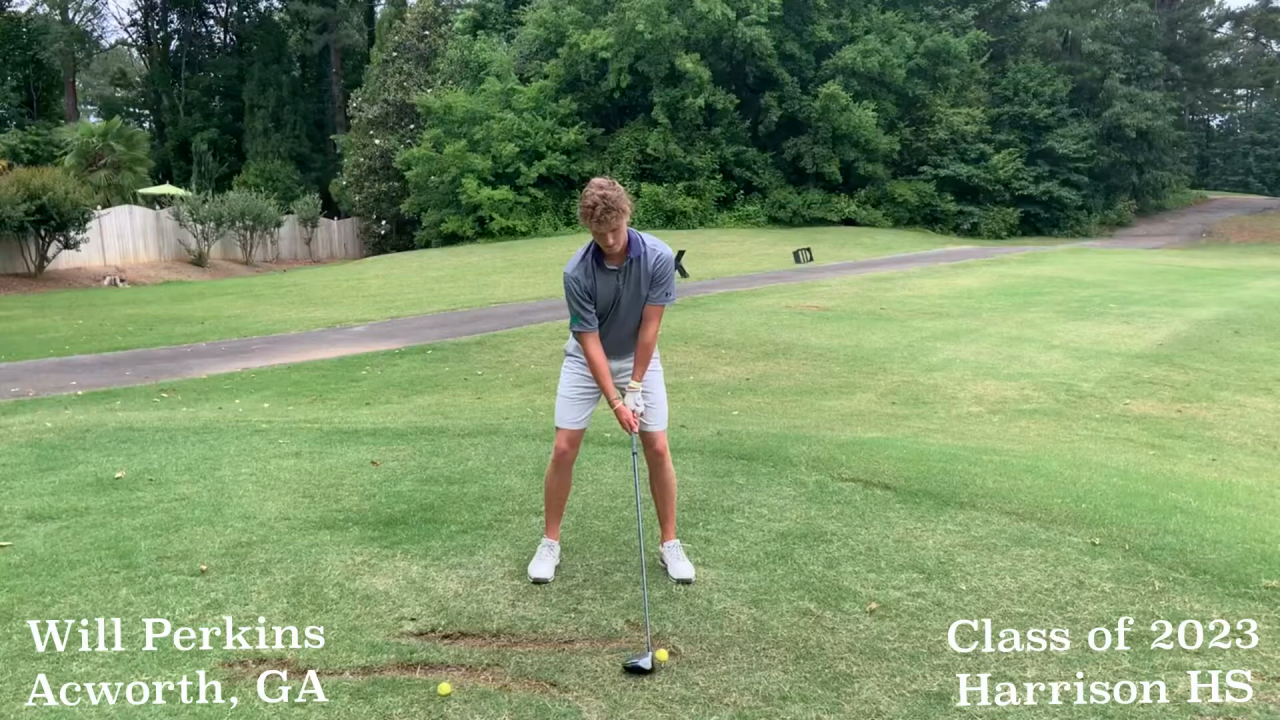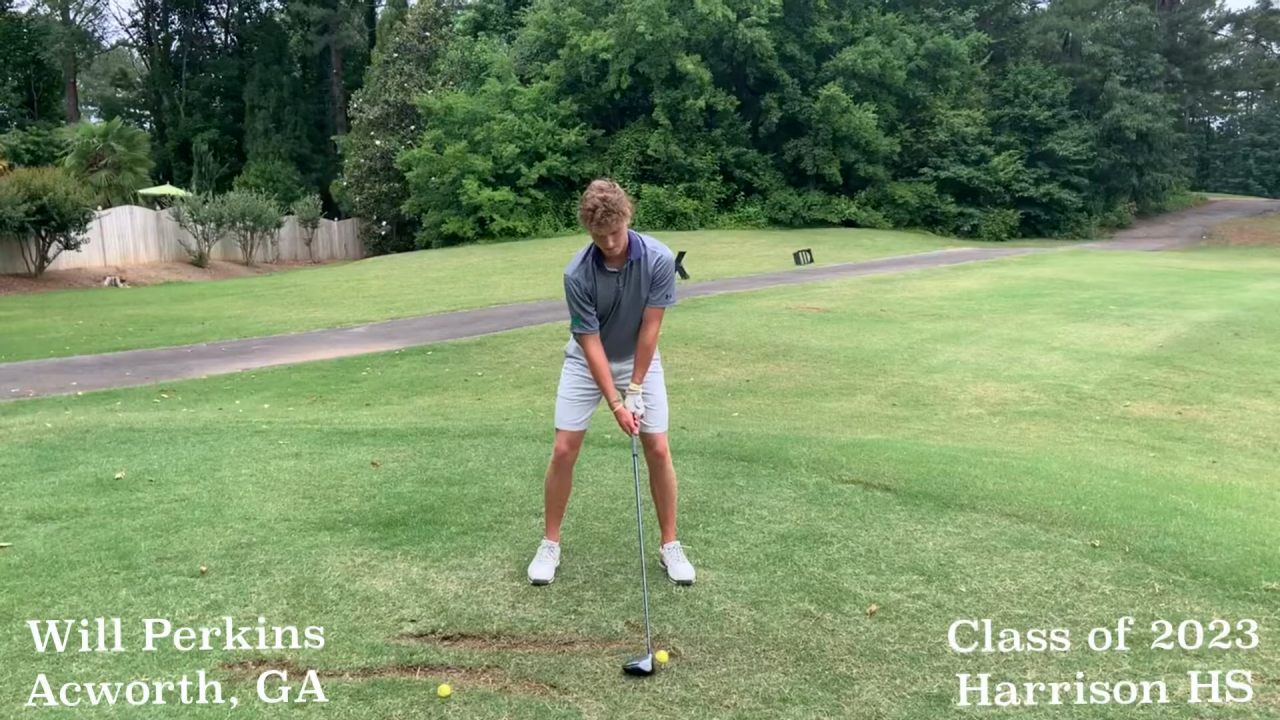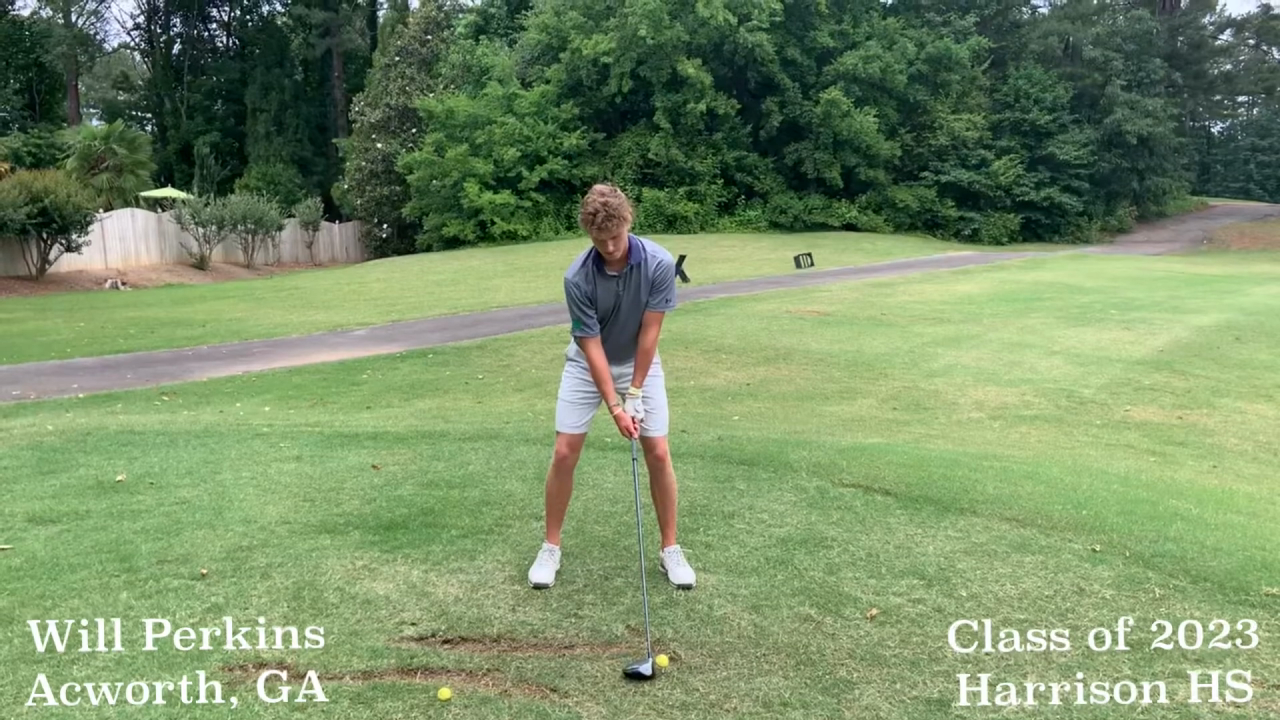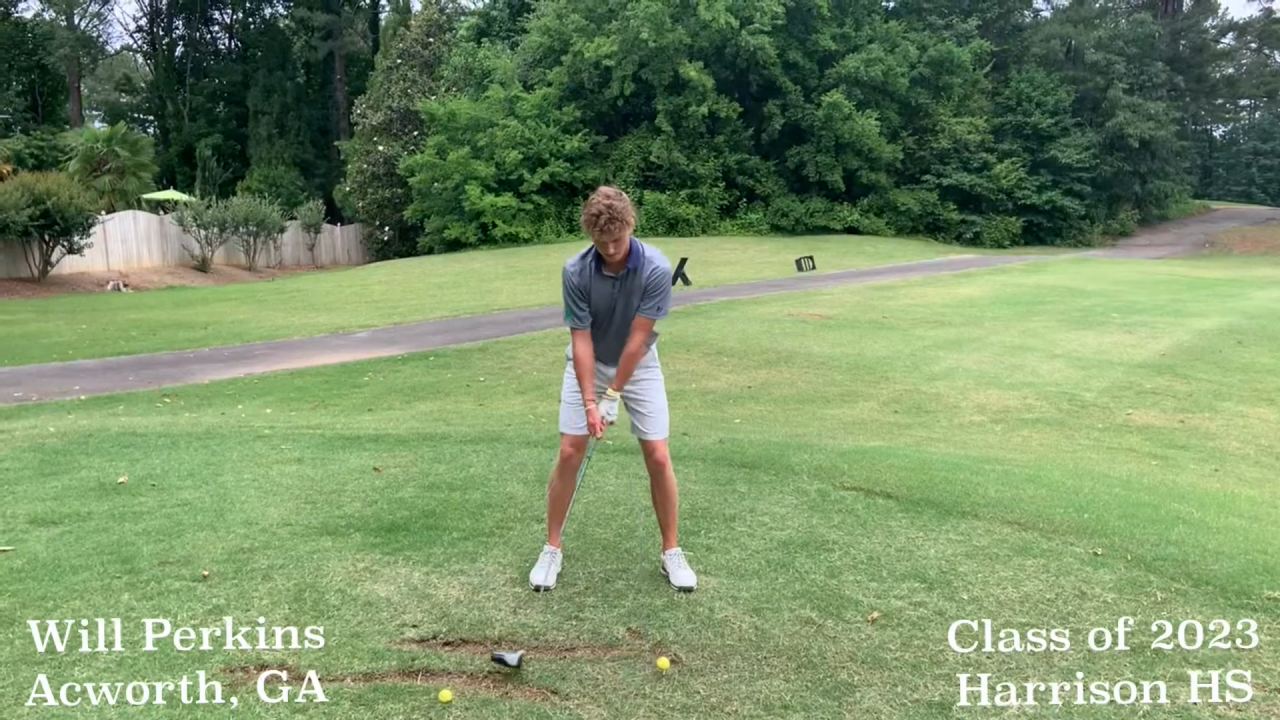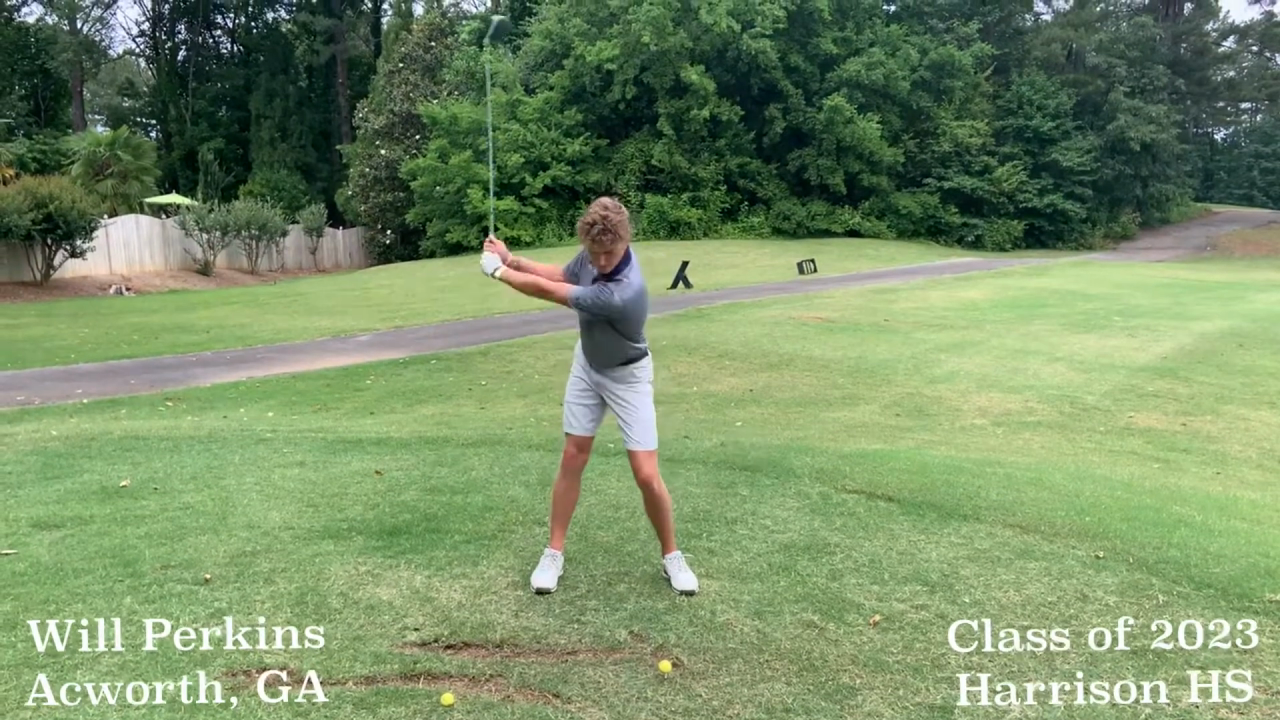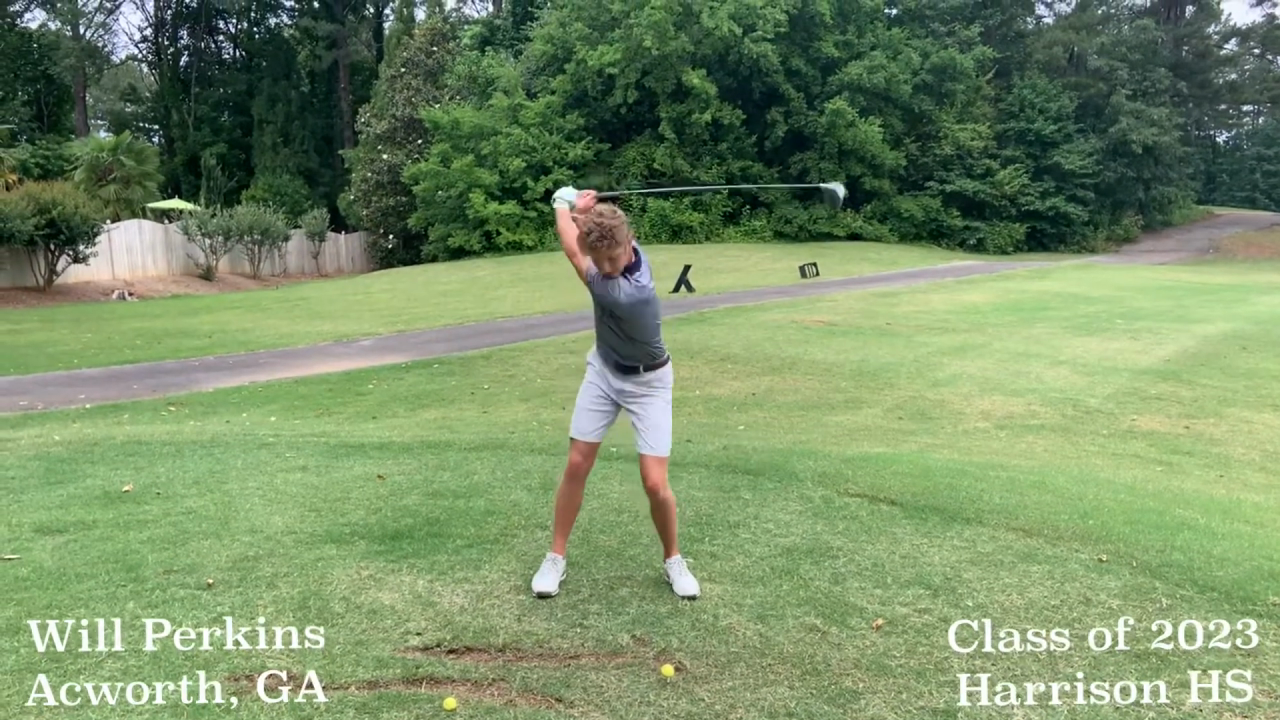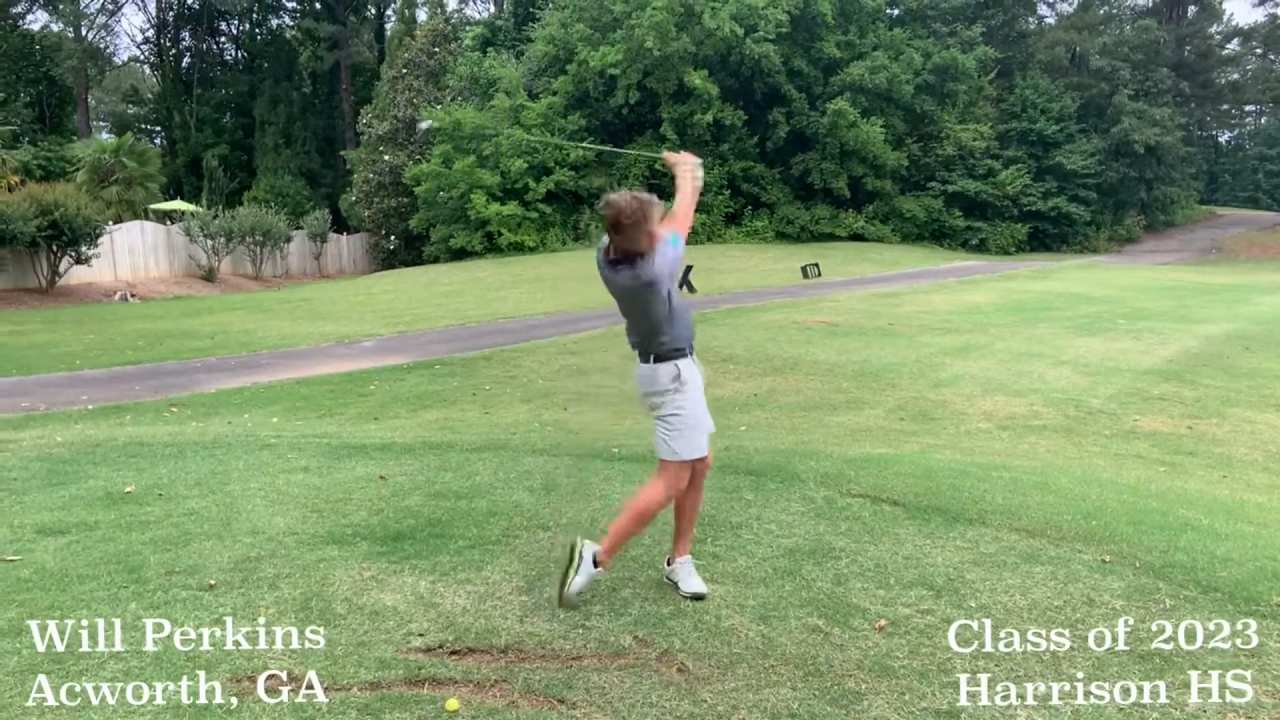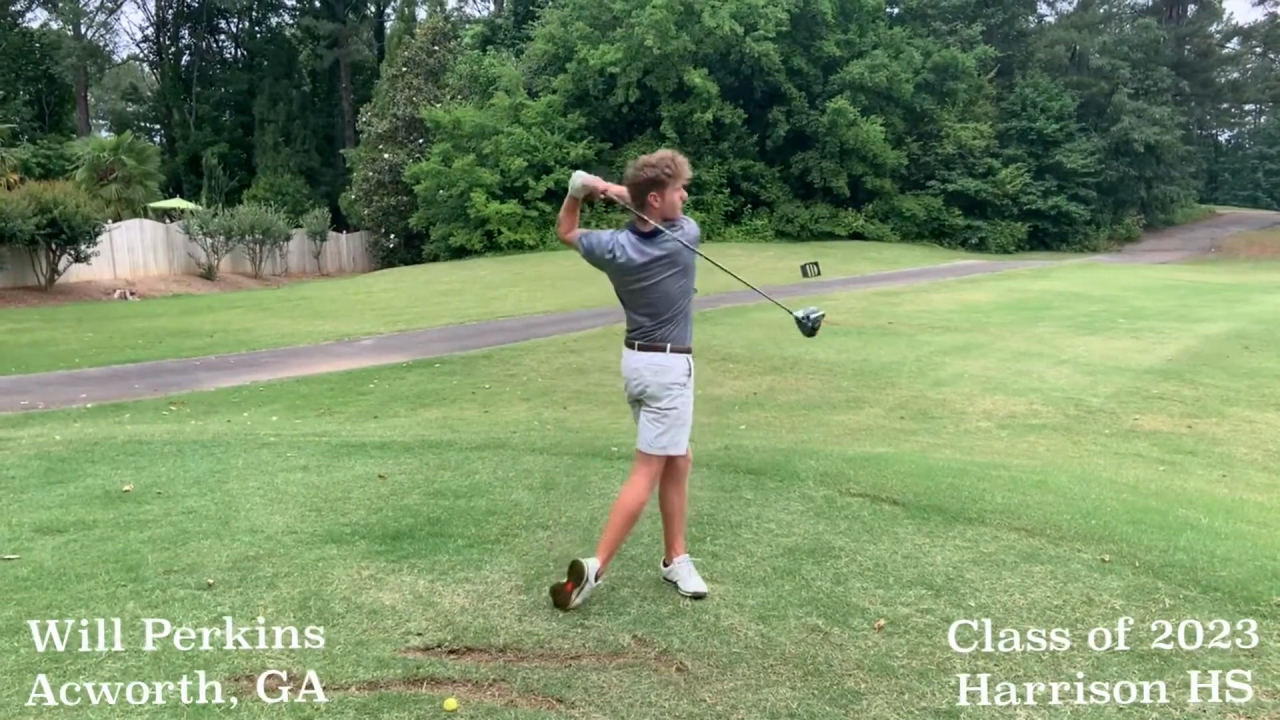
dt=0.4s
person 1, frame 1
left shoulder: (658, 257)
right shoulder: (577, 272)
left elbow: (649, 326)
right elbow: (589, 339)
left wrist: (635, 386)
right wrist: (615, 401)
left hip: (639, 358)
right hip: (586, 359)
left knee: (657, 449)
right knee: (564, 449)
left ankle: (670, 544)
right ankle: (550, 542)
person 1, frame 2
left shoulder: (659, 259)
right shoulder: (577, 274)
left elbow: (650, 328)
right elbow: (591, 342)
left wrist: (635, 389)
right wrist: (615, 403)
left hip: (640, 360)
right hip: (586, 361)
left knee: (658, 451)
right knee: (564, 451)
left ankle: (670, 545)
right ankle: (550, 544)
person 1, frame 3
left shoulder: (659, 263)
right shoulder: (577, 277)
left elbow: (649, 332)
right elbow: (592, 345)
left wrist: (635, 392)
right wrist: (614, 406)
left hip: (641, 364)
right hip: (587, 364)
left knee: (658, 454)
right knee: (564, 454)
left ankle: (670, 549)
right ankle: (551, 547)
person 1, frame 4
left shoulder: (656, 269)
right shoulder: (575, 271)
left elbow: (638, 337)
right elbow: (581, 339)
left wrist: (615, 394)
right wrist: (590, 401)
left hip: (638, 365)
right hip: (588, 364)
left knee: (658, 458)
right knee: (569, 454)
left ankle: (671, 552)
right ankle: (552, 549)
person 1, frame 5
left shoulder: (623, 295)
right shoulder: (592, 254)
left elbow: (549, 291)
right elbow: (561, 276)
left wrist: (500, 271)
right wrist: (510, 258)
left hip: (627, 376)
right hip: (587, 365)
left knee: (646, 473)
right knee: (573, 459)
left ankle: (672, 555)
right ankle: (554, 552)
person 1, frame 6
left shoulder: (628, 294)
right shoulder: (617, 252)
left elbow: (572, 251)
left wrist: (563, 206)
right wrist: (583, 210)
left hip: (646, 382)
right hip: (604, 370)
left knee: (654, 482)
right knee: (577, 465)
left ankle: (673, 560)
right ankle: (556, 556)
person 1, frame 7
left shoulder: (611, 252)
right shoulder: (645, 273)
left elbow: (664, 230)
right elbow: (681, 224)
left wrist: (683, 172)
right wrist: (687, 175)
left hip: (677, 364)
right hip: (670, 373)
left knee: (699, 464)
right knee: (673, 480)
left ankle: (679, 559)
right ankle: (597, 557)
person 1, frame 8
left shoulder: (612, 248)
right shoulder: (685, 235)
left elbow: (566, 232)
right elbow: (655, 207)
left wrist: (577, 191)
right wrist: (610, 189)
left hip: (636, 361)
right hip: (668, 366)
left knee: (678, 462)
right knee: (647, 472)
left ankle: (676, 558)
right ankle: (594, 567)
